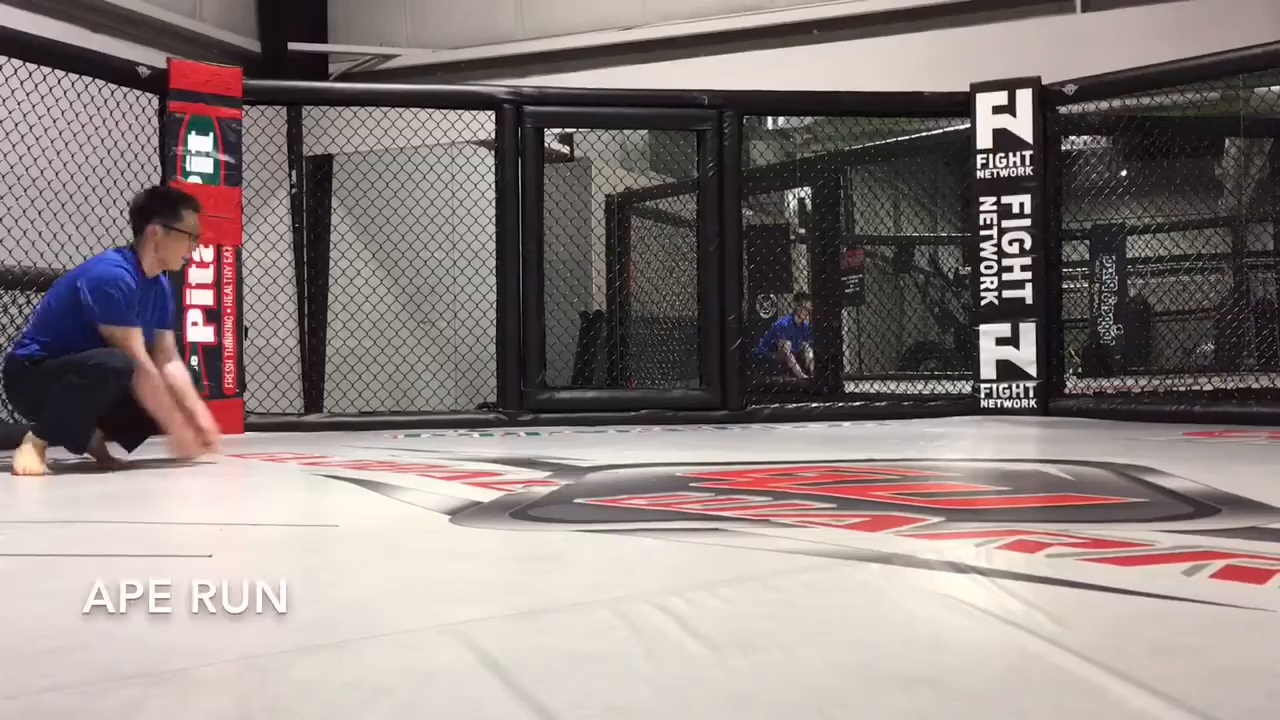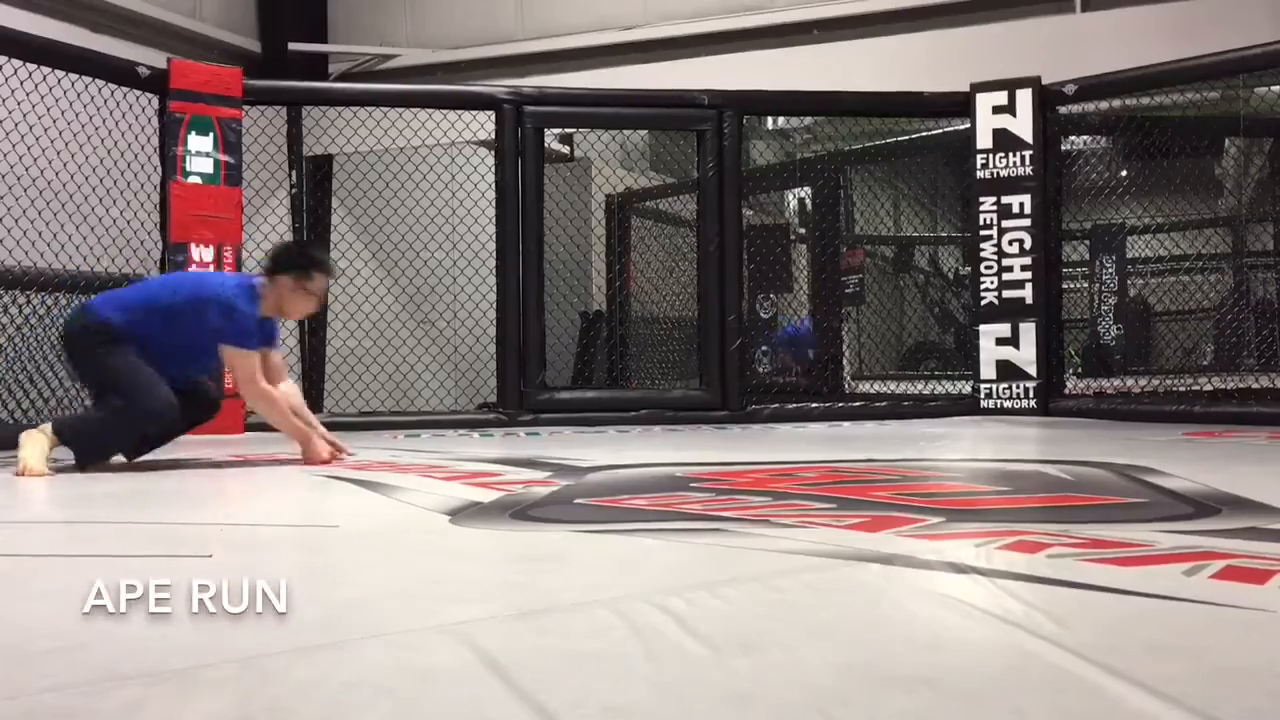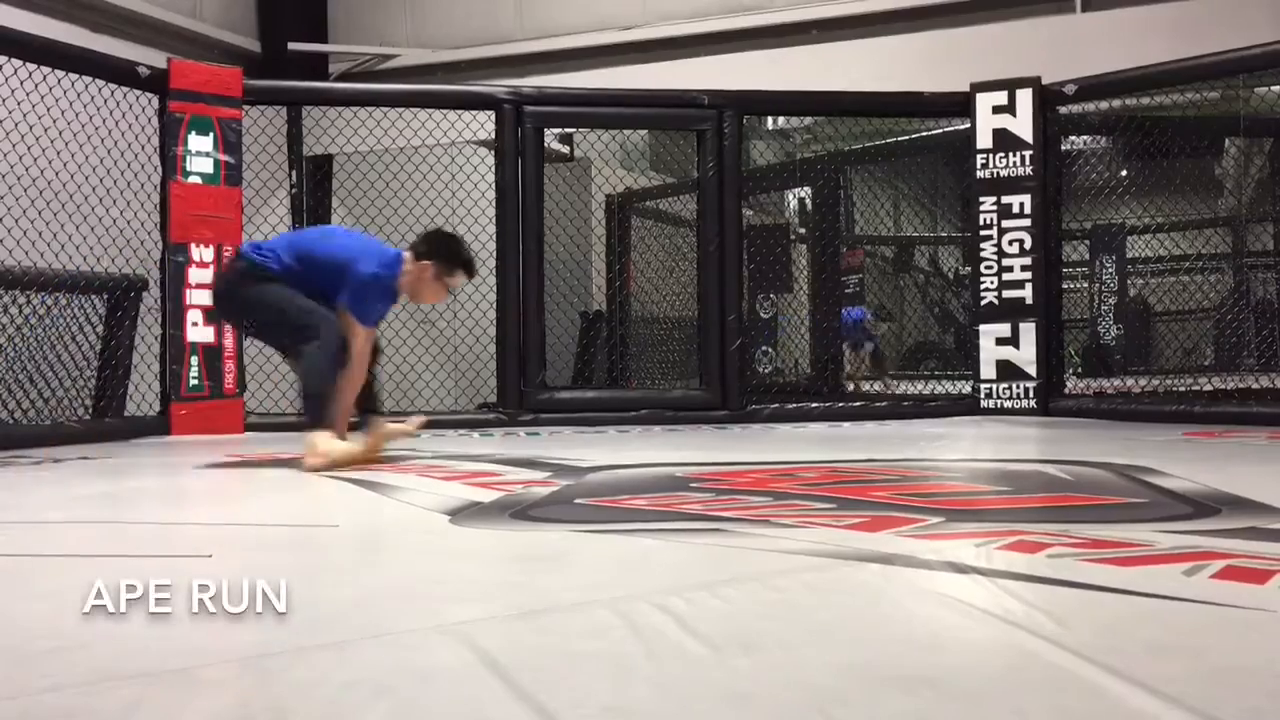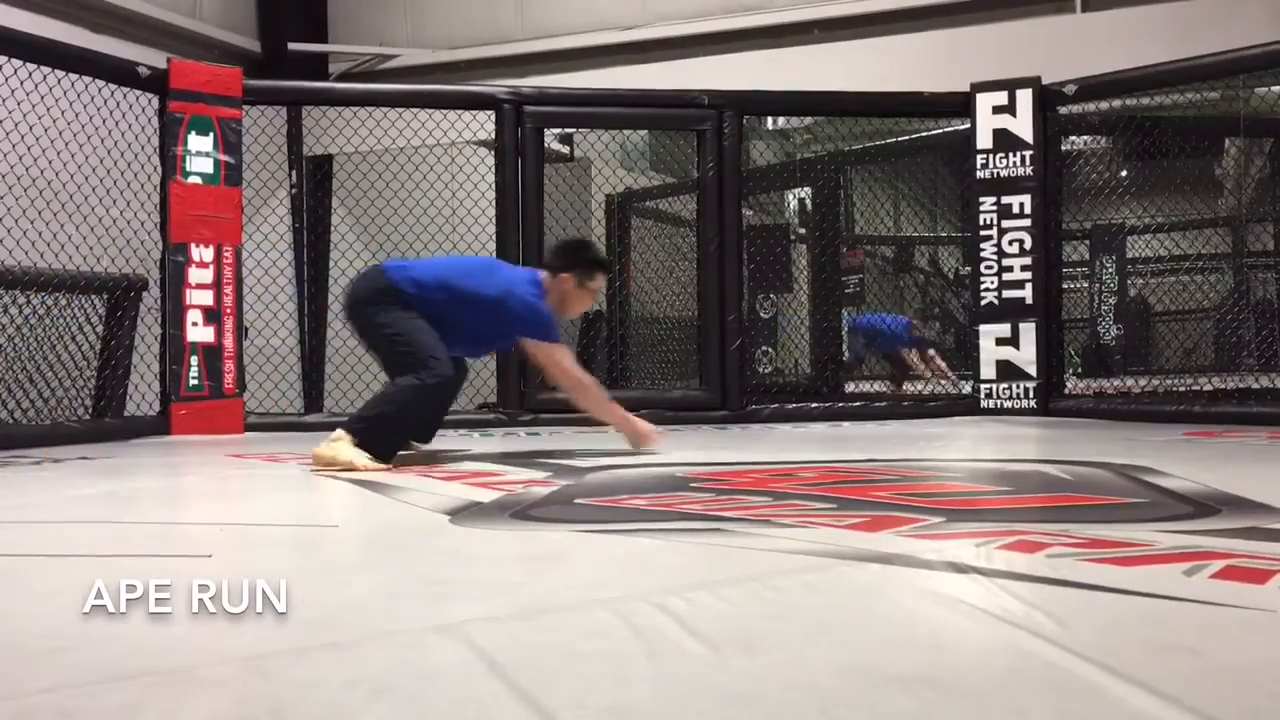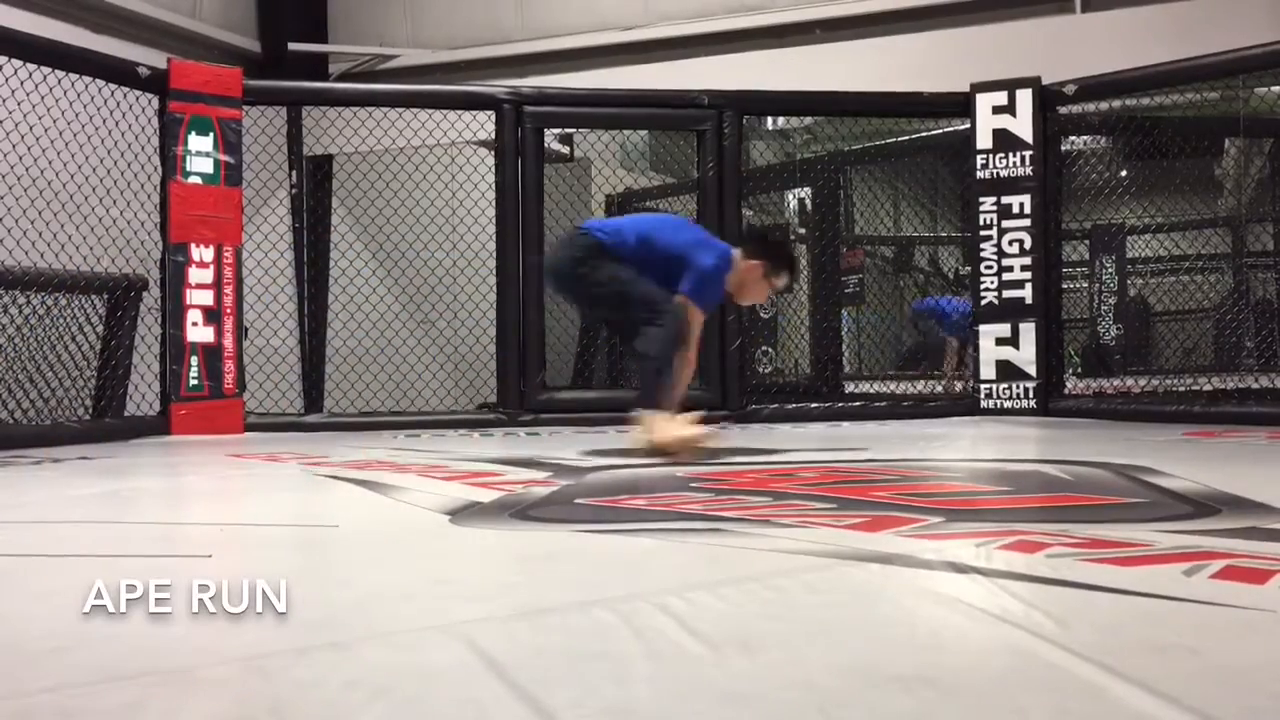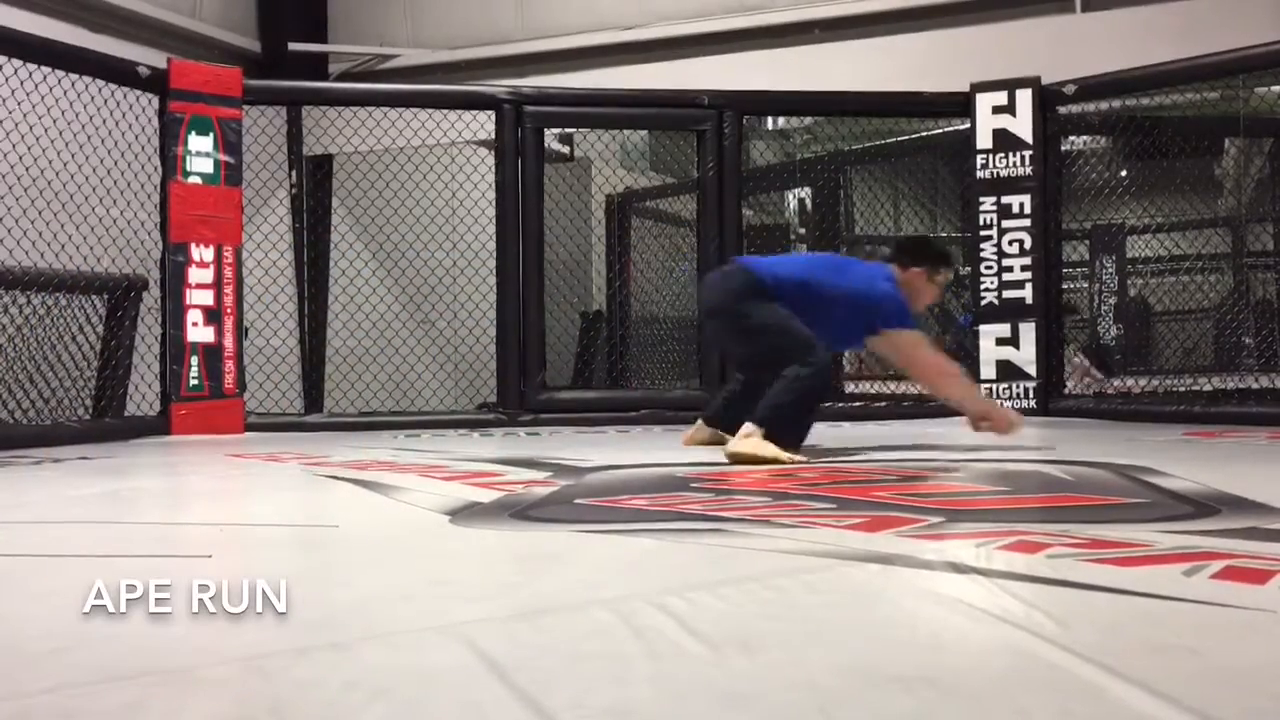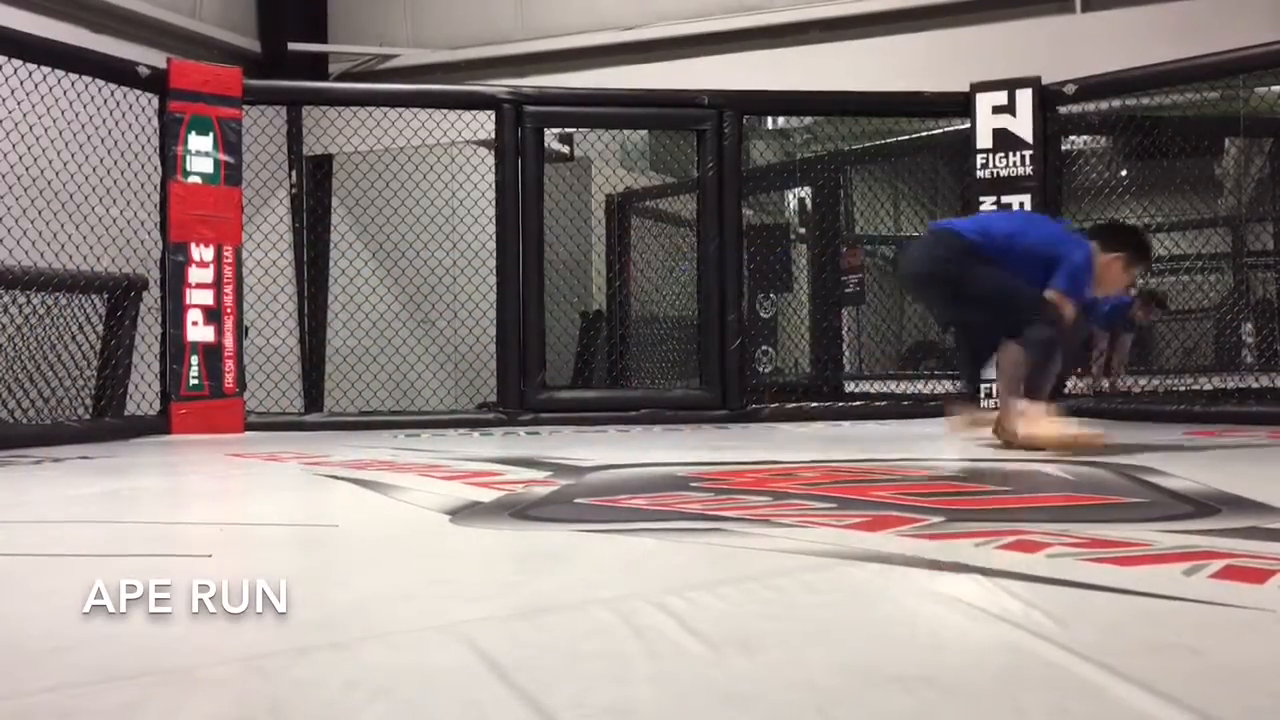
dt=0.4s
person 1, frame 1
left shoulder: (159, 286)
right shoulder: (112, 278)
left elbow: (168, 361)
right elbow: (136, 365)
left wrist: (198, 415)
right wrist: (177, 429)
right hip: (32, 377)
left knee: (167, 381)
right knee: (109, 365)
left ankle: (95, 438)
right ankle: (38, 441)
person 1, frame 2
left shoulder: (261, 313)
right shoulder: (233, 304)
left elbow: (280, 383)
right elbow: (254, 390)
left wrist: (317, 431)
right wrist: (307, 440)
right hip: (99, 334)
left knee: (202, 402)
right knee: (156, 406)
left ankle: (103, 443)
right ankle: (46, 437)
person 1, frame 3
left shoulder: (388, 274)
right shoulder: (373, 274)
left elbow: (360, 353)
right elbow: (352, 359)
right wrist: (334, 424)
left hip: (266, 282)
right hip: (243, 283)
left knee: (360, 344)
right knee: (330, 338)
left ankle: (348, 428)
right ankle: (320, 440)
person 1, frame 4
left shoulder: (528, 287)
right shoulder: (524, 299)
left elbow: (565, 375)
right elbow: (571, 379)
right wrist: (629, 424)
left hip: (390, 297)
right hip: (374, 302)
left knee: (448, 372)
right knee: (435, 375)
right ankle: (340, 442)
person 1, frame 5
left shoulder: (707, 254)
right shoulder: (710, 264)
left elbow: (684, 343)
right elbow: (686, 348)
right wrist: (666, 412)
left hip: (577, 259)
right hip: (581, 257)
left knee: (656, 329)
right knee: (666, 322)
left ankle: (655, 418)
right ankle: (656, 419)
person 1, frame 6
left shoulder: (873, 284)
right shoulder: (880, 293)
left elbow: (919, 366)
right elbow: (932, 368)
left wrist: (974, 408)
right wrist: (991, 410)
left hip: (723, 294)
right hip: (732, 297)
left knee: (768, 371)
right knee: (814, 365)
left ankle: (708, 427)
right ankle: (750, 436)
person 1, frame 7
left shoulder: (1051, 246)
right shoulder: (1077, 257)
left elbow: (1013, 331)
left wrist: (1008, 408)
right wrist: (1020, 410)
left hip: (922, 260)
right hip: (946, 260)
left knee: (984, 332)
right knee: (1047, 327)
right ankle: (1031, 414)
